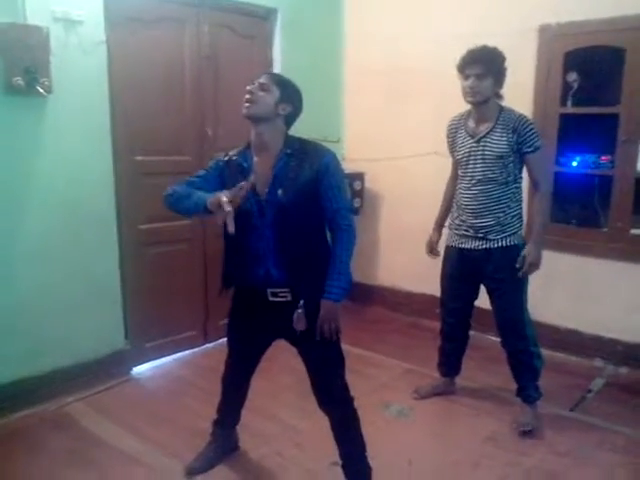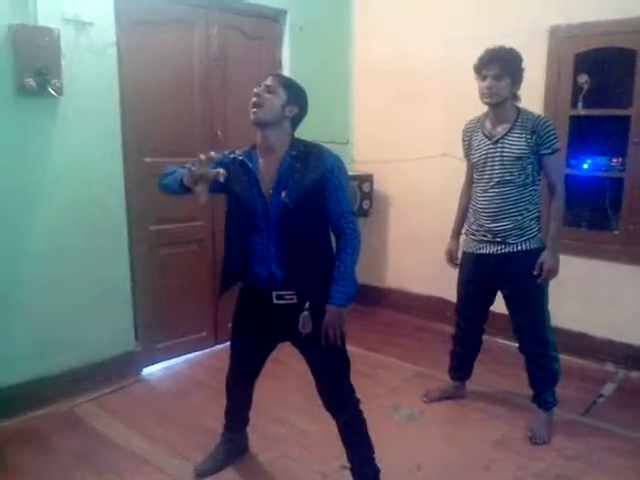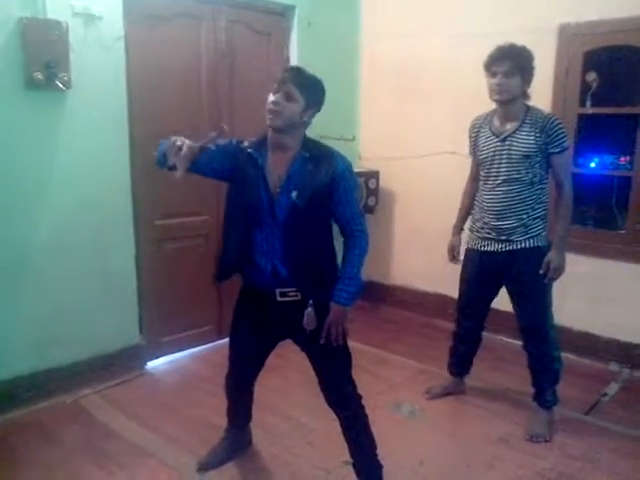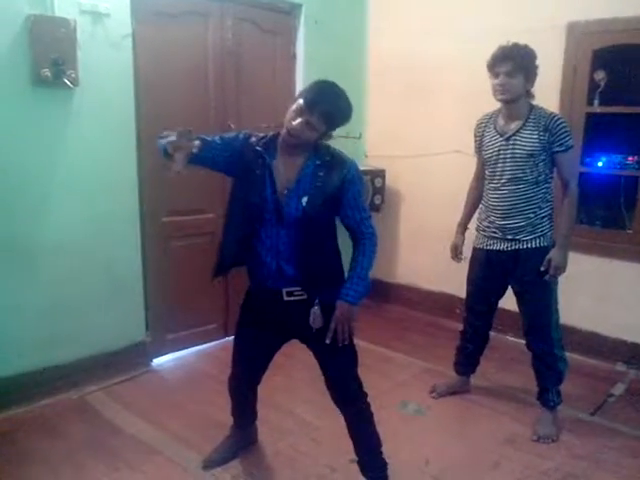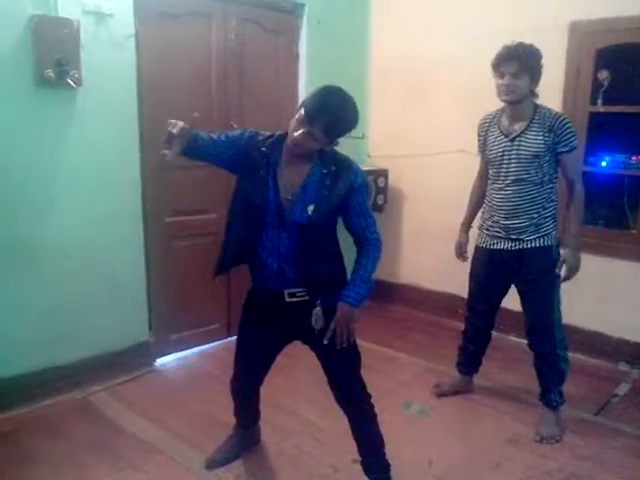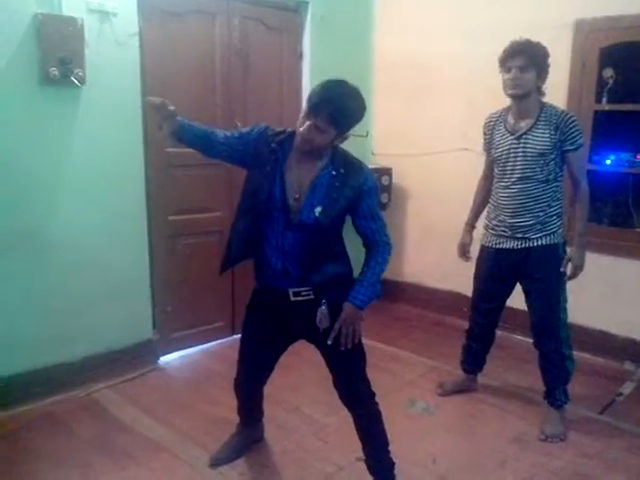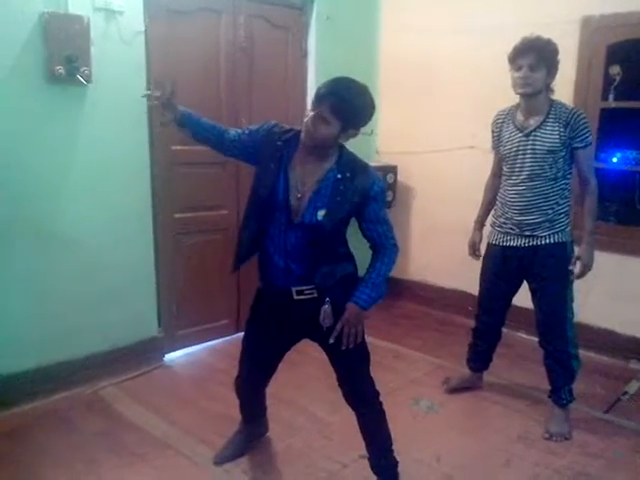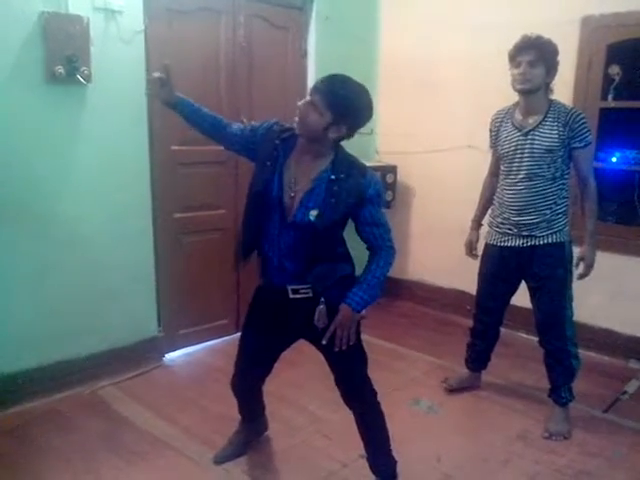
dt=0.4s
person 1, frame 1
left shoulder: (317, 161)
right shoulder: (230, 165)
left elbow: (343, 230)
right elbow: (174, 195)
left wrist: (332, 296)
right wrist: (212, 200)
left hip: (307, 299)
right hip: (251, 299)
left knee: (333, 394)
right knee: (235, 374)
right ankle: (223, 436)
person 1, frame 2
left shoulder: (322, 164)
right shoulder: (235, 165)
left elbow: (348, 234)
right elbow: (166, 179)
left wrist: (337, 301)
right wrist: (191, 177)
left hip: (311, 303)
right hip: (255, 301)
left knee: (339, 398)
right knee: (239, 379)
right ankle: (233, 439)
person 1, frame 3
left shoulder: (331, 167)
right shoulder: (241, 155)
left elbow: (356, 235)
right elbow: (169, 155)
left wrist: (342, 300)
right wrist: (178, 151)
left hip: (312, 301)
right hip: (257, 299)
left knee: (342, 395)
right knee: (238, 377)
right ankle: (237, 434)
person 1, frame 4
left shoulder: (341, 172)
right shoulder: (247, 151)
left elbow: (365, 237)
right elbow: (192, 146)
left wrist: (349, 298)
right wrist: (177, 144)
left hip: (319, 300)
right hip: (263, 297)
left knee: (348, 394)
right knee: (241, 378)
right ankle: (243, 430)
person 1, frame 5
left shoulder: (346, 177)
right shoulder: (252, 148)
left elbow: (369, 243)
right elbow: (203, 143)
left wrist: (350, 300)
right wrist: (183, 138)
left hip: (321, 301)
right hip: (265, 298)
left knee: (352, 396)
right knee: (243, 379)
right ankle: (246, 431)
person 1, frame 6
left shoulder: (355, 179)
right shoulder: (265, 145)
left elbow: (379, 245)
right elbow: (214, 141)
left wrist: (357, 301)
right wrist: (176, 124)
left hip: (327, 300)
right hip: (270, 297)
left knee: (357, 395)
right knee: (247, 379)
right ankle: (249, 429)
person 1, frame 7
left shoulder: (362, 182)
right shoulder: (274, 142)
left elbow: (386, 248)
right elbow: (224, 138)
left wrist: (361, 301)
right wrist: (176, 112)
left hip: (332, 300)
right hip: (274, 296)
left knee: (361, 395)
right knee: (248, 379)
right ankle: (253, 426)
person 1, frame 8
left shoulder: (358, 182)
right shoulder: (273, 140)
left elbow: (383, 250)
right elbow: (225, 131)
left wrist: (354, 304)
right wrist: (173, 99)
left hip: (328, 300)
right hip: (272, 295)
left knee: (359, 395)
right knee: (245, 378)
right ankle: (252, 425)
person 2, frame 1
left shoulder: (519, 127)
right shoulder: (455, 127)
left elbow: (541, 186)
left wrist: (535, 242)
right wrist: (437, 226)
left hip: (504, 246)
right hip: (459, 243)
left knee: (514, 325)
right knee: (453, 317)
left ankle: (530, 399)
right ankle: (447, 378)
person 2, frame 2
left shoulder: (537, 128)
right shoulder: (471, 130)
left elbow: (556, 190)
left wrist: (551, 247)
right wrist: (454, 234)
left hip: (523, 251)
right hip: (477, 248)
left knee: (534, 332)
right knee: (467, 322)
left ankle: (545, 407)
right ankle: (457, 381)
person 2, frame 3
left shoulder: (547, 126)
right shoulder: (478, 127)
left elbow: (564, 189)
left wrist: (558, 246)
right wrist: (457, 230)
left hip: (528, 249)
right hip: (481, 245)
left knee: (537, 330)
right knee: (467, 317)
left ankle: (545, 405)
right ankle: (456, 378)
person 2, frame 4
left shoulder: (551, 125)
right shoulder: (484, 126)
left elbow: (570, 188)
left wrist: (561, 245)
right wrist: (461, 227)
left hip: (533, 247)
right hip: (488, 244)
left knee: (541, 329)
right knee: (475, 316)
left ankle: (549, 405)
right ankle: (462, 376)
person 2, frame 5
left shoulder: (556, 125)
right shoulder: (487, 125)
left elbow: (575, 187)
left wrist: (573, 244)
right wrist: (464, 227)
left hip: (537, 247)
right hip: (490, 243)
left knee: (544, 329)
right knee: (477, 315)
left ankle: (551, 405)
right ankle: (465, 376)
person 2, frame 6
left shoulder: (562, 123)
right shoulder: (493, 124)
left elbow: (580, 185)
left wrist: (578, 243)
right wrist: (468, 226)
left hip: (543, 246)
right hip: (496, 242)
left knee: (549, 328)
right knee: (481, 315)
left ankle: (556, 404)
right ankle: (469, 375)
person 2, frame 7
left shoulder: (571, 121)
right shoulder: (501, 121)
left elbow: (588, 183)
left wrist: (587, 241)
right wrist: (478, 225)
left hip: (551, 244)
right hip: (503, 240)
left knee: (555, 327)
right knee: (487, 312)
left ankle: (561, 403)
right ankle: (475, 372)
person 2, frame 8
left shoulder: (570, 121)
right shoulder: (499, 121)
left elbow: (587, 182)
left wrist: (589, 240)
right wrist: (475, 224)
left hip: (549, 244)
right hip: (500, 240)
left knee: (554, 326)
right knee: (485, 312)
left ankle: (561, 402)
right ankle: (473, 372)
